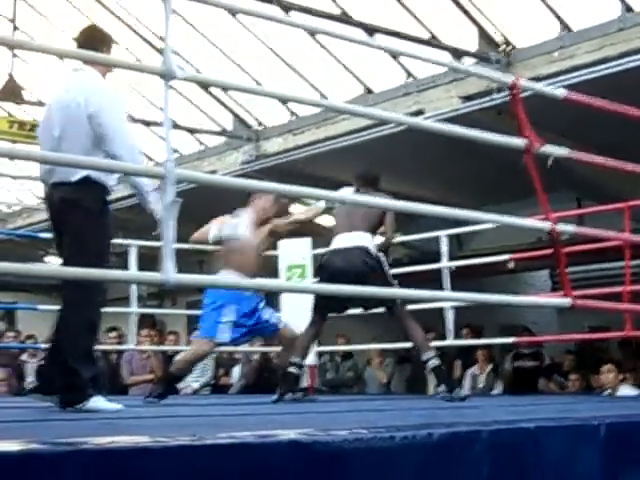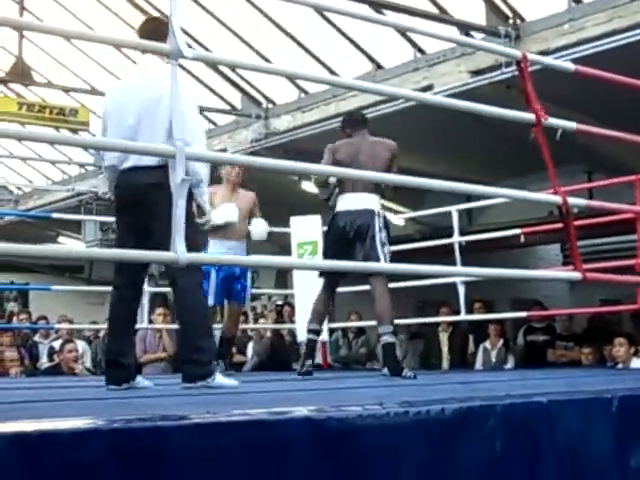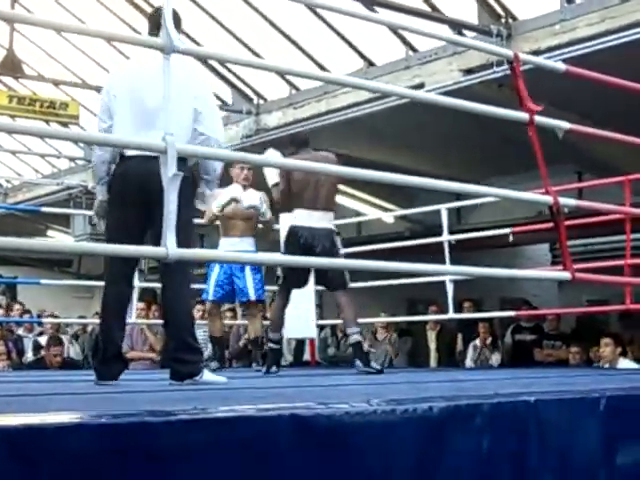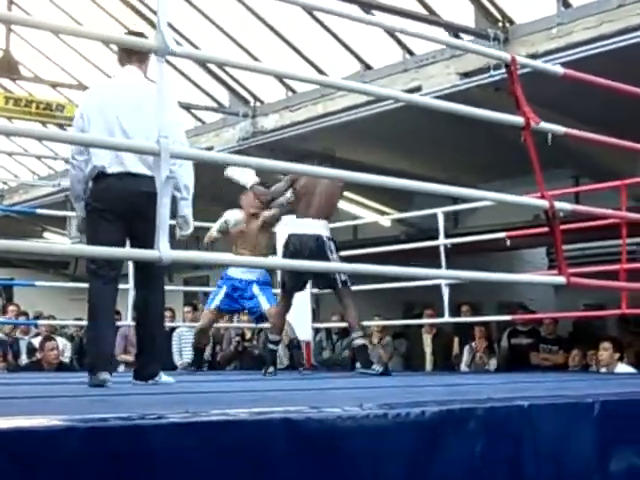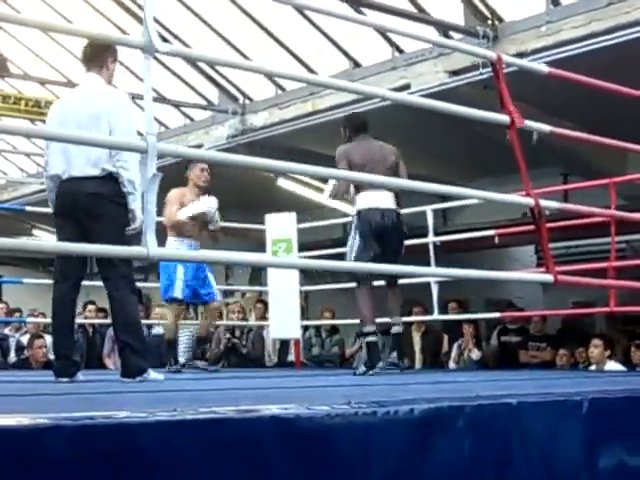
dt=1s
person 1, frame 1
left shoulder: (59, 95)
right shoulder: (99, 92)
left elbow: (46, 155)
right elbow: (124, 151)
right wrist: (153, 200)
left hip: (59, 195)
right hip: (86, 196)
left knee: (78, 291)
right knee: (85, 292)
left ankle: (54, 379)
right ankle: (77, 390)
person 1, frame 2
left shoulder: (118, 89)
right shoulder: (172, 80)
left elbow: (108, 150)
right elbow: (190, 140)
left wrist: (119, 188)
right wrist: (201, 192)
left hip: (127, 183)
right hip: (163, 181)
left knee: (127, 277)
right knee: (185, 273)
left ankle: (120, 370)
right ankle: (198, 368)
person 1, frame 3
left shoulder: (121, 73)
right shoulder: (192, 73)
left elbow: (103, 135)
right elbow: (210, 135)
left wrist: (101, 189)
right wrist: (209, 185)
left hip: (127, 172)
right hip: (172, 172)
left knee: (119, 269)
right knee: (175, 268)
left ankle: (107, 365)
right ankle: (186, 366)
person 1, frame 4
left shoulder: (93, 96)
right shoulder: (160, 97)
left elbow: (78, 157)
right elbow: (178, 154)
left wrist: (80, 205)
right wrist: (184, 205)
left hip: (106, 191)
right hip: (147, 191)
left knee: (102, 277)
right knee: (150, 281)
left ankle: (100, 364)
right ankle: (148, 368)
person 1, frame 5
left shoulder: (59, 105)
right shoulder: (114, 99)
left elbow: (49, 162)
right elbow: (126, 154)
left wrist: (55, 205)
right wrist: (134, 201)
left hip: (67, 193)
right hip: (102, 191)
left knee: (66, 279)
right knee: (119, 278)
left ankle: (64, 364)
right ankle: (134, 365)
person 2, frame 1
right shoulder: (386, 200)
right elbow: (389, 236)
left hip: (334, 258)
right hip: (363, 255)
left knee: (315, 324)
right knee: (406, 318)
left ankle: (286, 386)
right ankle: (443, 382)
person 2, frame 2
left shoulder: (335, 148)
right shoulder: (389, 147)
left wrist: (333, 189)
left hip: (341, 217)
right hip: (369, 215)
left knee: (328, 288)
right knee: (378, 282)
left ankle: (308, 356)
right ankle: (390, 360)
person 2, frame 3
right shoulder: (331, 159)
left elbow: (282, 204)
left wrist: (273, 178)
left hip: (299, 231)
right hip: (326, 232)
left knee: (282, 294)
right knee: (341, 295)
left ankle: (272, 359)
right ankle: (360, 355)
person 2, frame 4
left shoulder: (298, 174)
right shoulder: (338, 182)
left elbow: (267, 198)
left wrist: (249, 181)
left hip: (295, 240)
right hip: (319, 240)
left knee: (284, 300)
right knee: (345, 295)
left ankle: (271, 361)
right ankle: (363, 358)
person 2, frame 5
left shoulder: (345, 150)
right shoulder: (391, 150)
left elbow: (341, 191)
left wrist: (332, 192)
left hip: (366, 215)
right hip: (392, 215)
left knee: (364, 283)
right knee: (392, 281)
left ankle: (372, 354)
right ankle: (397, 346)
person 3, frame 1
left shoulder: (269, 229)
right shoulder: (229, 221)
left elbow: (295, 221)
right elbow: (196, 238)
right wrist: (219, 232)
left hip: (251, 297)
right hip: (225, 293)
left knee: (289, 337)
right knee: (203, 347)
right ankle: (162, 387)
person 3, frame 2
left shoulder: (250, 197)
right shoulder: (211, 194)
left elbow: (257, 221)
left wrist: (258, 228)
right wrist: (215, 217)
right hip: (216, 258)
left knee: (235, 312)
right knee: (209, 309)
left ankle: (222, 358)
person 3, frame 3
left shoulder: (258, 196)
right shoulder: (220, 194)
left elbow: (269, 223)
right elbow: (208, 219)
left wrist: (260, 208)
right wrist: (224, 201)
left hip: (247, 255)
right hip: (223, 254)
left knee: (253, 307)
right knee: (212, 307)
left ankle: (257, 358)
right ankle: (218, 356)
person 3, frame 4
left shoulder: (268, 218)
right shoulder: (232, 219)
left elbow: (280, 209)
right elbow: (208, 241)
right wrist: (221, 225)
left hip: (257, 280)
right hip: (232, 278)
left knee: (274, 313)
right knee: (204, 323)
right ankle: (197, 362)
person 3, frame 5
left shoulder: (204, 201)
right shoulder: (176, 194)
left elbow: (214, 234)
right elbow: (169, 220)
left wrist: (212, 216)
right wrist: (191, 210)
left knee: (213, 307)
right knee: (177, 307)
left ankle: (194, 355)
right ankle: (173, 359)
